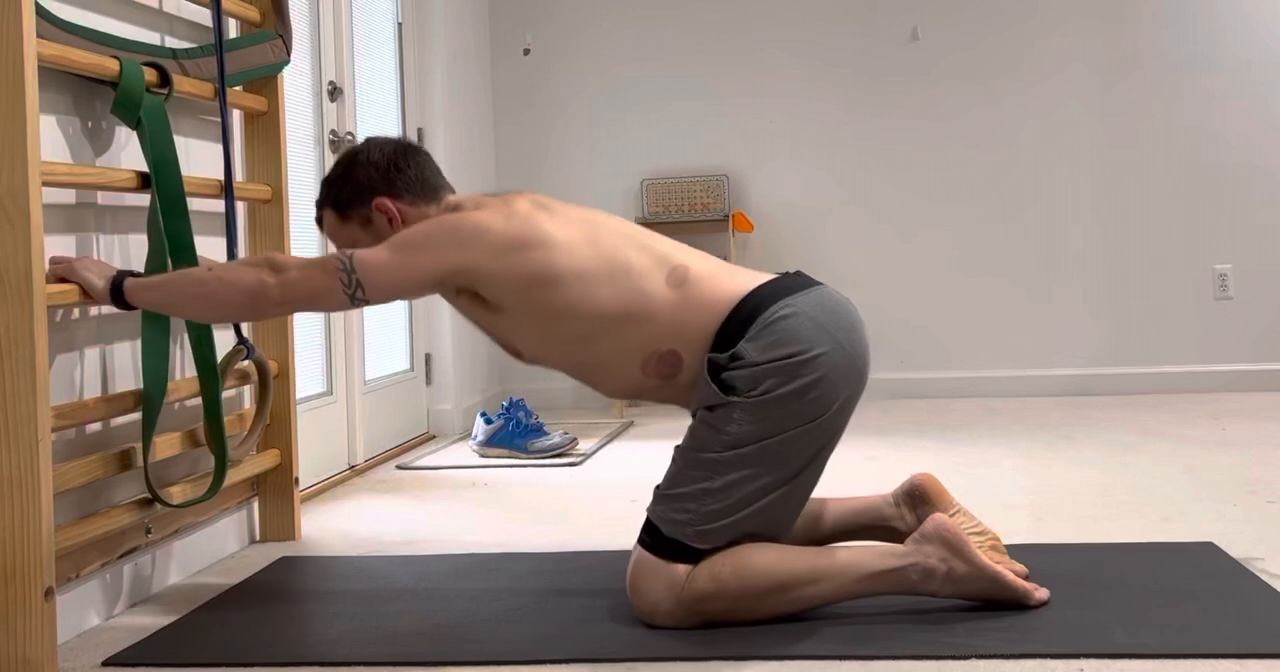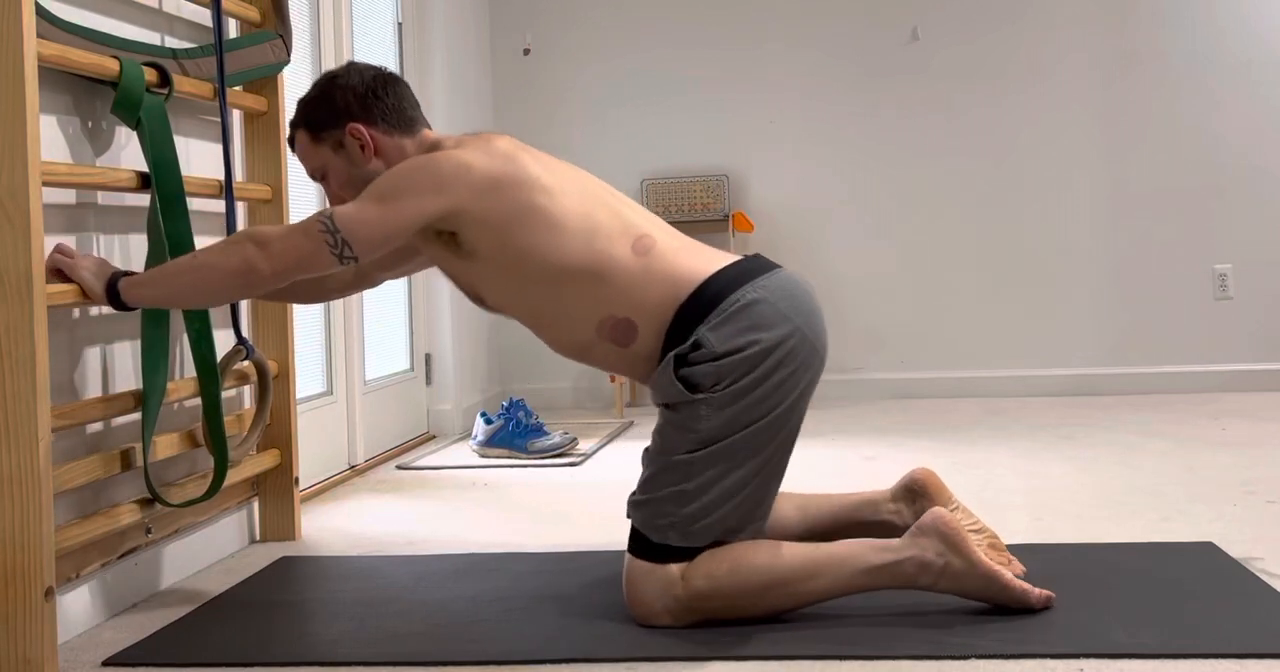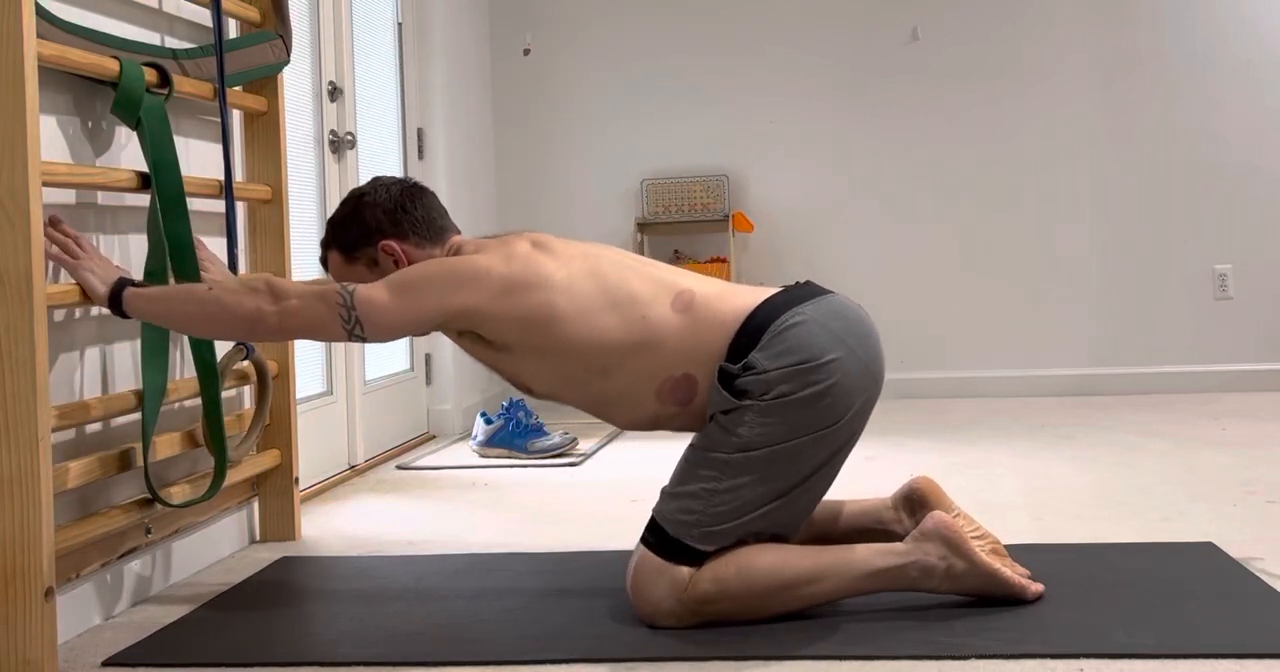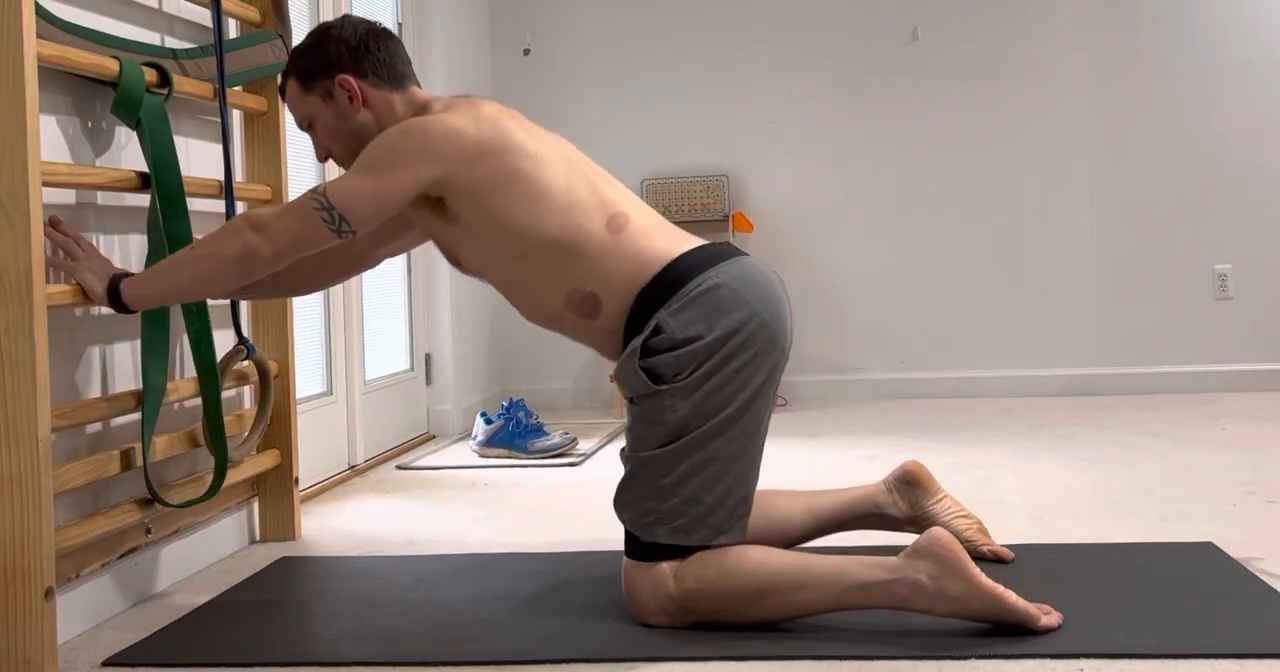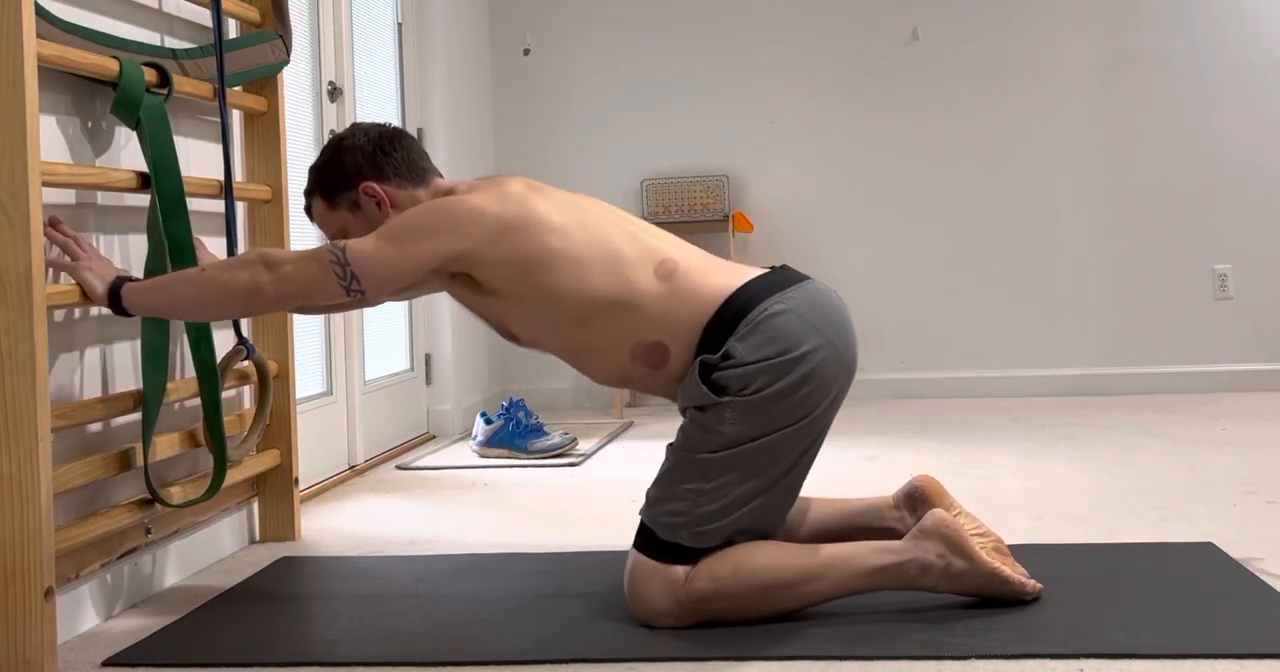
dt=1s
person 1, frame 1
left shoulder: (457, 237)
right shoulder: (496, 223)
left elbow: (279, 284)
right elbow: (306, 288)
left wrist: (121, 284)
right wrist: (200, 287)
left hip: (782, 354)
right hip: (807, 328)
left knee: (664, 587)
right knee: (714, 541)
left ankle: (924, 562)
right ankle: (898, 509)
person 1, frame 2
left shoulder: (435, 175)
right shoulder: (458, 197)
left elbow: (271, 255)
right elbow: (333, 274)
left wrist: (119, 284)
right wrist: (205, 278)
left hip: (740, 337)
right hip: (770, 313)
left knee: (661, 589)
right knee: (708, 532)
left ankle: (920, 555)
right ankle: (897, 506)
person 1, frame 3
left shoulder: (460, 283)
right shoulder: (505, 258)
left elbow: (278, 309)
left wrist: (120, 291)
right wrist: (223, 290)
left hip: (799, 363)
right hip: (823, 334)
left knee: (664, 587)
right knee: (719, 541)
left ankle: (918, 560)
right ankle: (902, 512)
person 1, frame 4
left shoulder: (427, 136)
right shoulder: (444, 167)
left elbow: (272, 236)
right elbow: (338, 257)
left wrist: (126, 289)
right wrist: (209, 284)
left hip: (700, 320)
right hip: (727, 300)
left knee: (662, 589)
right knee: (704, 538)
left ankle: (917, 576)
right ankle: (893, 500)
person 1, frame 5
left shoulder: (454, 222)
right shoulder: (486, 216)
left elbow: (277, 281)
right elbow: (296, 281)
left wrist: (122, 289)
right wrist: (217, 281)
left hip: (770, 350)
right hip: (799, 321)
left knee: (663, 588)
right knee: (709, 537)
left ankle: (917, 558)
right ankle: (901, 512)
